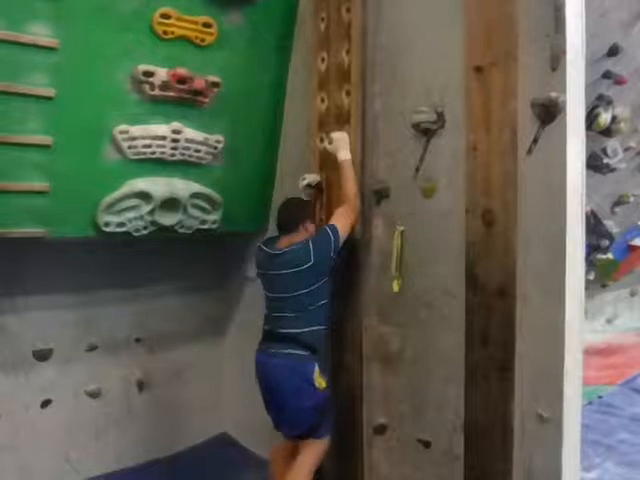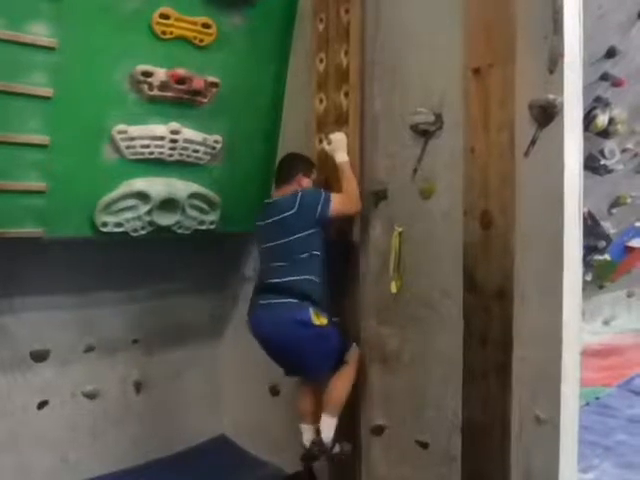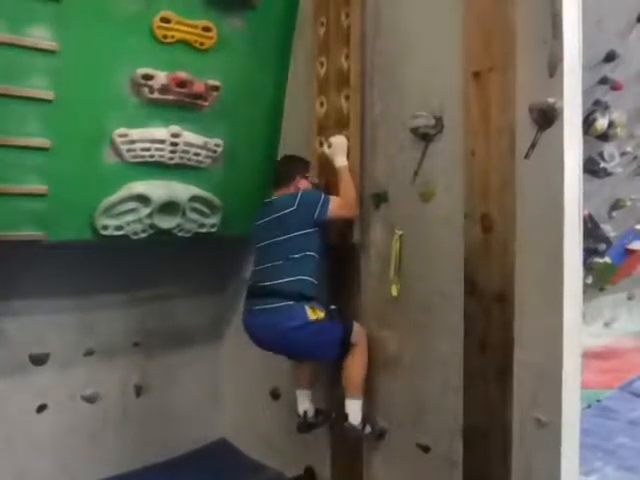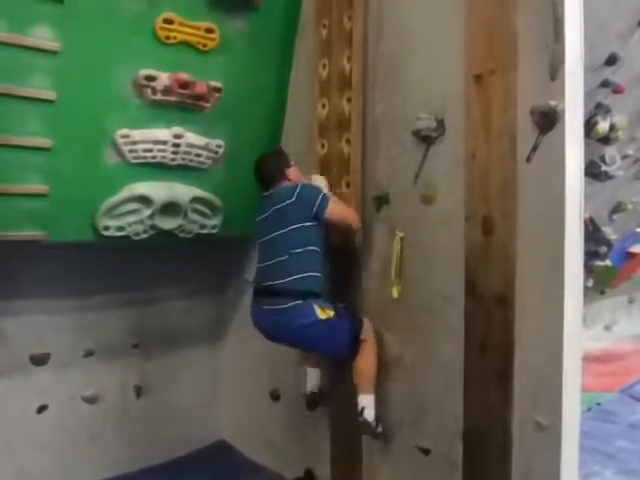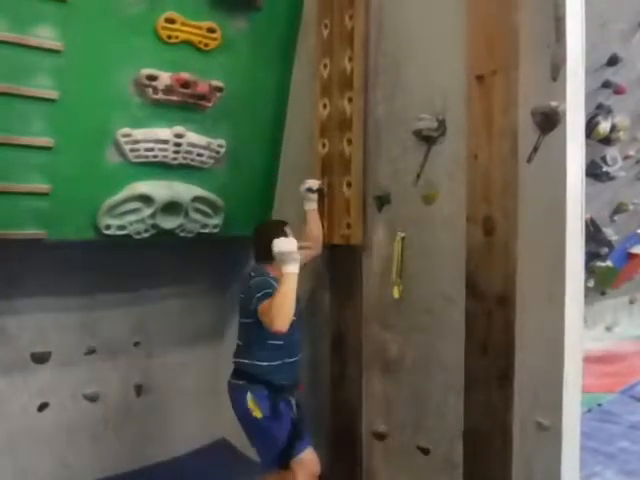
dt=0.7s
person 1, frame 1
left shoulder: (264, 253)
right shoulder: (315, 253)
left elbow: (287, 234)
right elbow: (350, 208)
left wrist: (305, 197)
right wrist: (343, 155)
left hip: (267, 358)
right hip: (299, 363)
left knee: (289, 438)
right knee: (314, 445)
person 1, frame 2
left shoulder: (266, 212)
right shoulder: (305, 201)
right elbow: (352, 204)
right wrist: (341, 156)
left hip: (261, 314)
right hip: (293, 313)
left knee: (311, 375)
right knee: (349, 358)
left ankle: (310, 444)
right ankle: (325, 437)
person 1, frame 3
left shoulder: (264, 213)
right shoulder: (302, 201)
right elbow: (350, 208)
right wrist: (340, 160)
left hip: (254, 319)
right hip: (287, 315)
left knee: (306, 341)
right knee: (357, 337)
left ankle: (306, 412)
right ankle: (354, 419)
person 1, frame 4
left shoulder: (264, 209)
right shoulder: (302, 194)
right elbow: (352, 221)
right wrist: (321, 192)
left hip: (263, 314)
right hip: (297, 311)
left knee: (316, 327)
right knee: (365, 334)
left ankle: (313, 387)
right ankle: (367, 413)
person 1, frame 5
left shoulder: (269, 276)
right shoulder: (262, 286)
left elbow: (314, 245)
right elbow: (278, 323)
left wrist: (311, 204)
right wrist: (292, 268)
left hip: (272, 391)
right hip: (258, 394)
